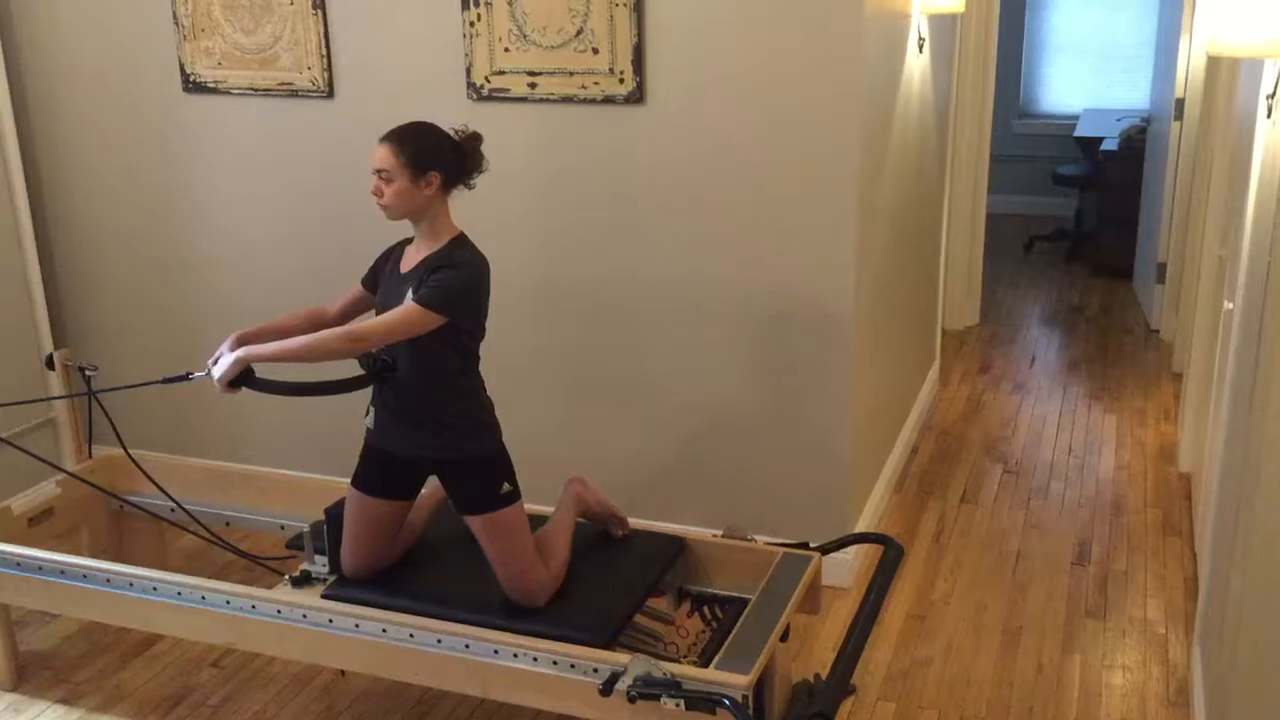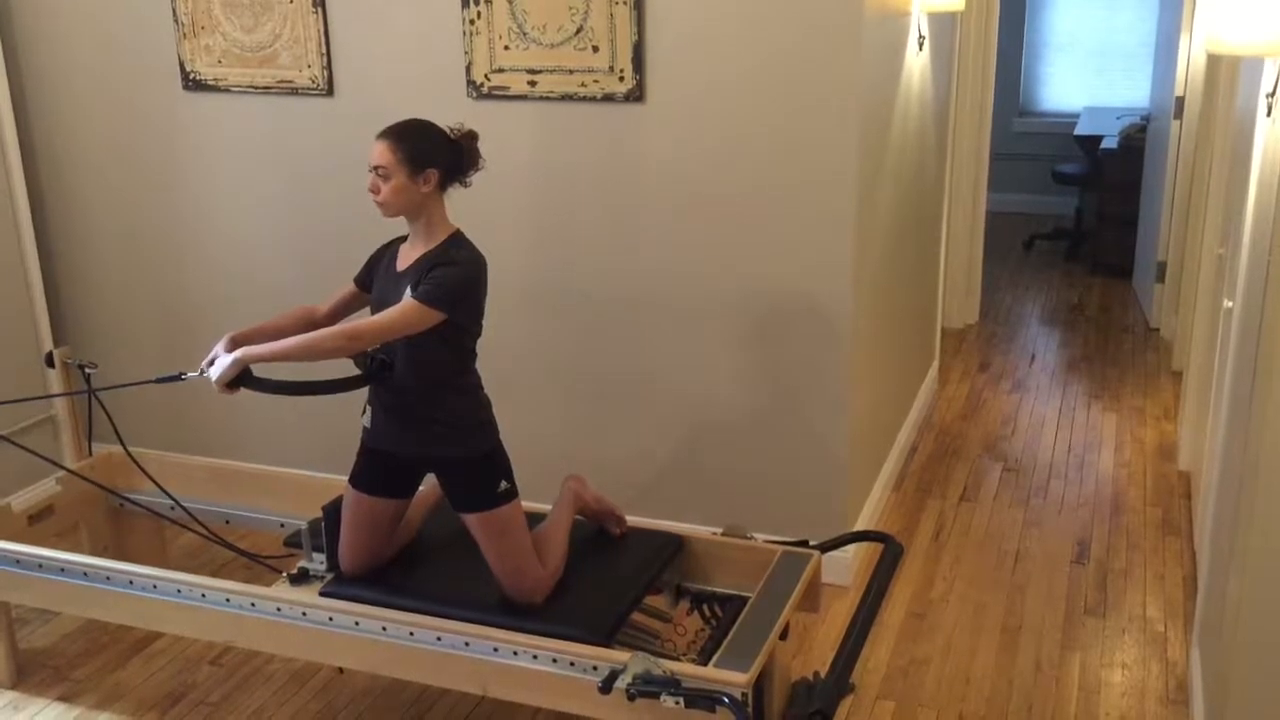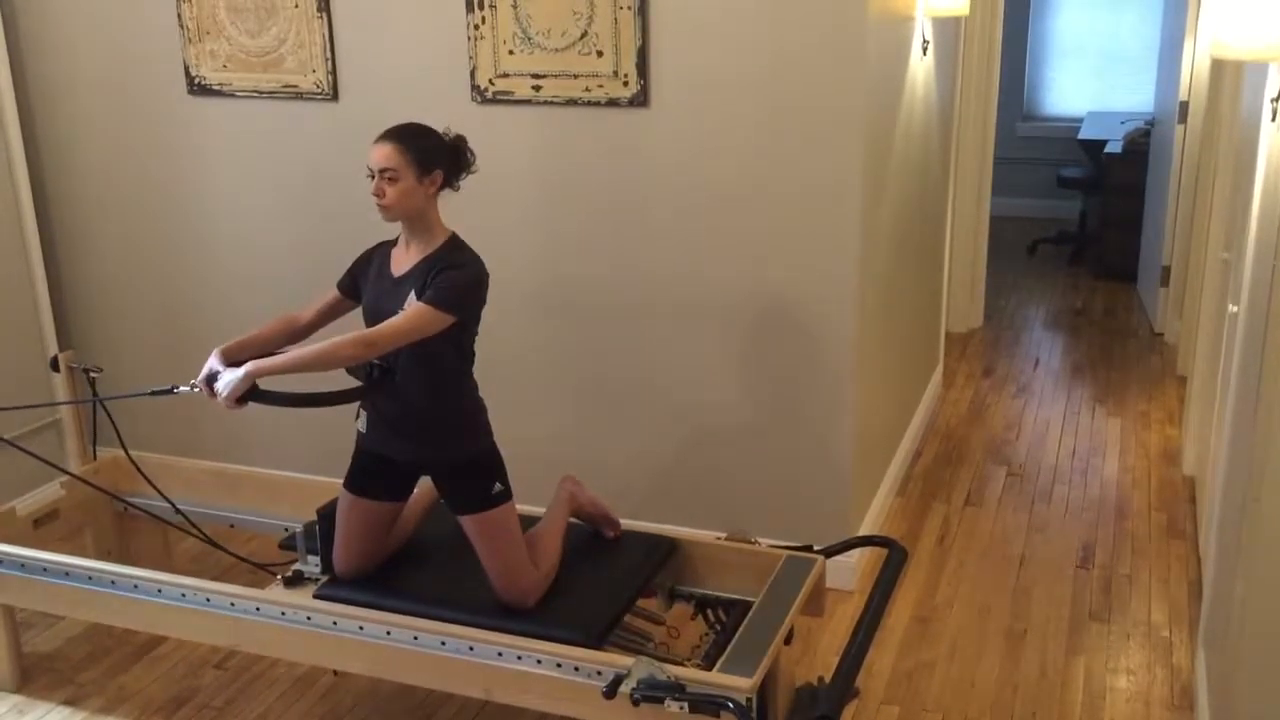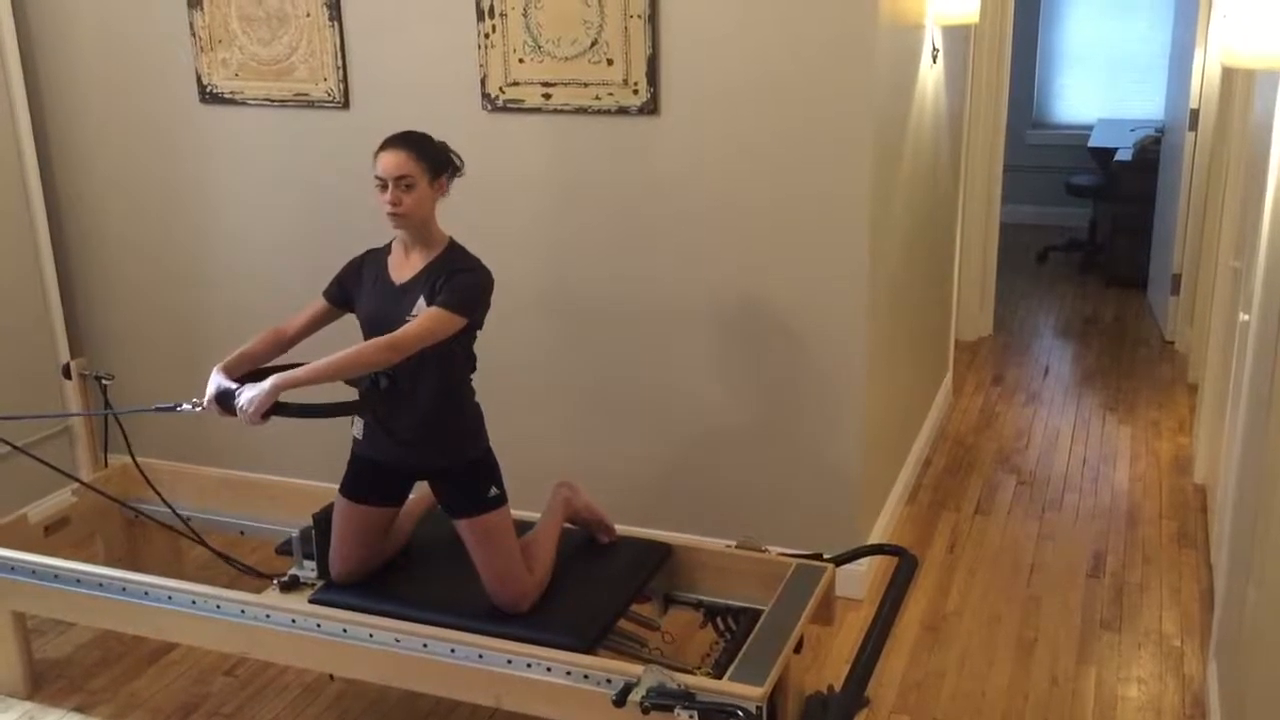
dt=0.7s
person 1, frame 1
left shoulder: (462, 269)
right shoulder: (396, 256)
left elbow: (360, 338)
right elbow: (329, 316)
left wrist: (250, 355)
right wrist: (243, 338)
left hip: (462, 442)
right hip: (393, 433)
left knee: (529, 590)
right knee: (356, 566)
left ankle: (573, 500)
right ankle: (436, 493)
person 1, frame 2
left shoulder: (460, 266)
right shoulder: (389, 255)
left elbow: (358, 337)
right elbow: (320, 316)
left wrist: (247, 356)
right wrist: (236, 338)
left hip: (460, 440)
right hip: (390, 431)
left knee: (527, 588)
right knee: (353, 565)
left ankle: (571, 497)
right ankle: (434, 493)
person 1, frame 3
left shoulder: (461, 271)
right shoulder: (375, 260)
left elbow: (369, 344)
right elbow: (302, 323)
left wrist: (253, 370)
right wrist: (227, 352)
left hip: (456, 443)
right hip: (384, 435)
left knee: (519, 592)
right knee: (348, 567)
left ankle: (565, 499)
right ankle: (429, 492)
person 1, frame 4
left shoulder: (465, 276)
right shoulder: (365, 267)
left elbow: (393, 348)
right elbow: (288, 332)
left wrist: (277, 384)
right wrist: (226, 369)
left hip: (453, 448)
right hip: (379, 442)
left knee: (514, 598)
right knee: (345, 572)
left ankle: (560, 504)
right ankle: (426, 501)
